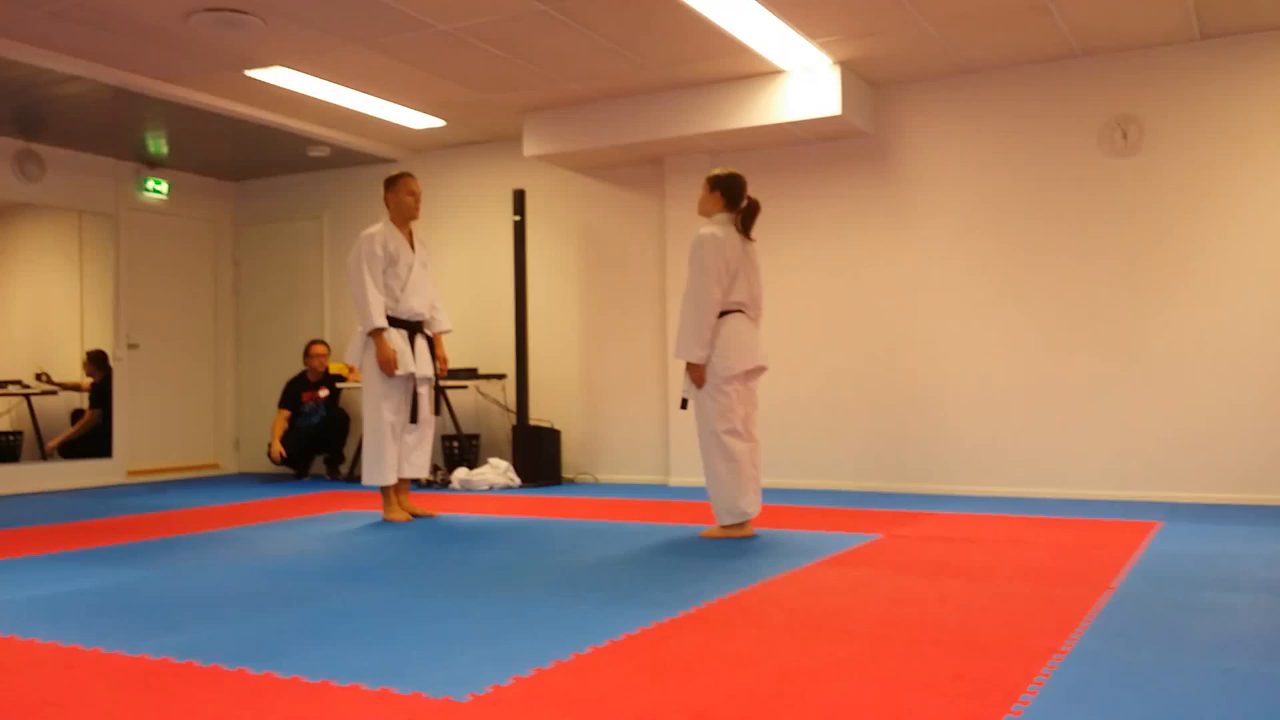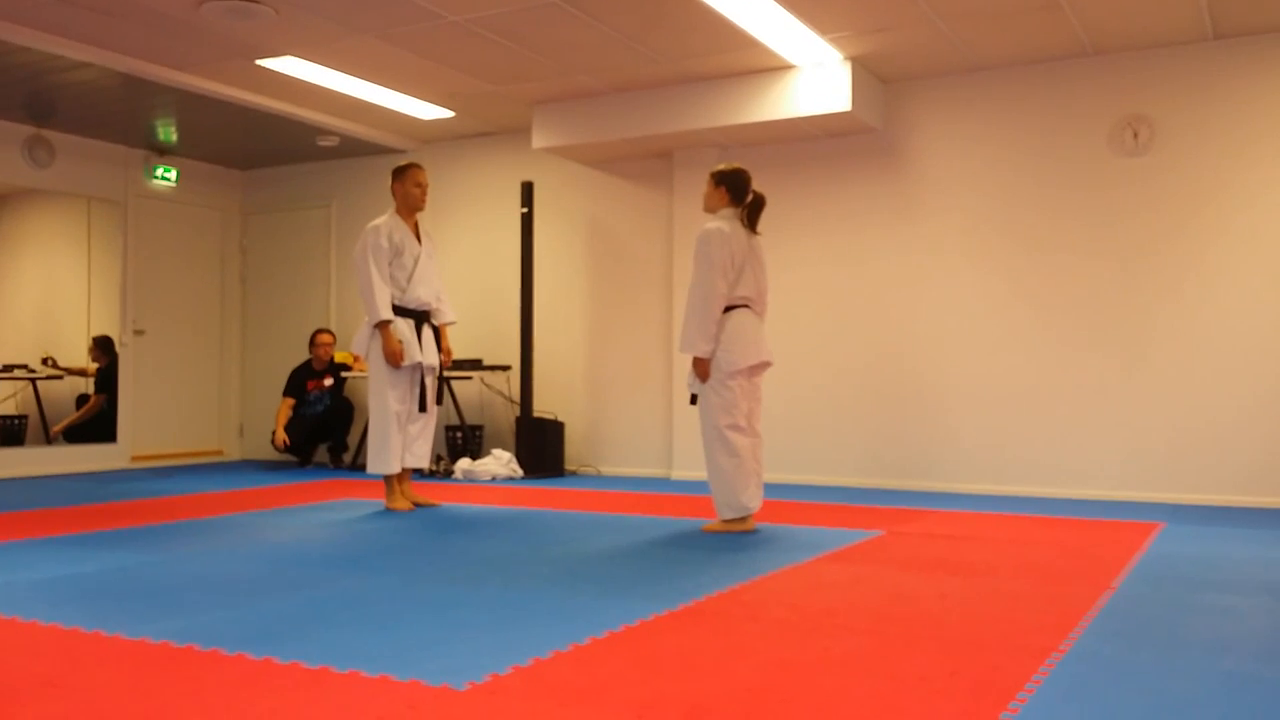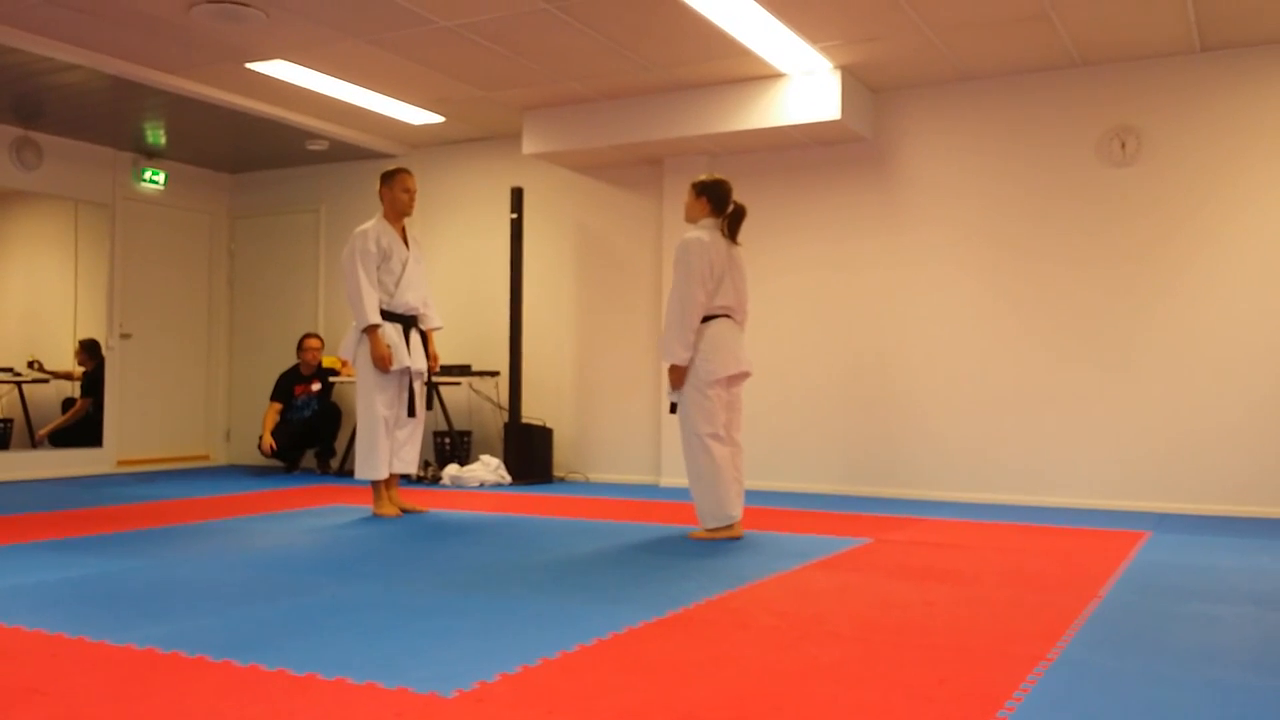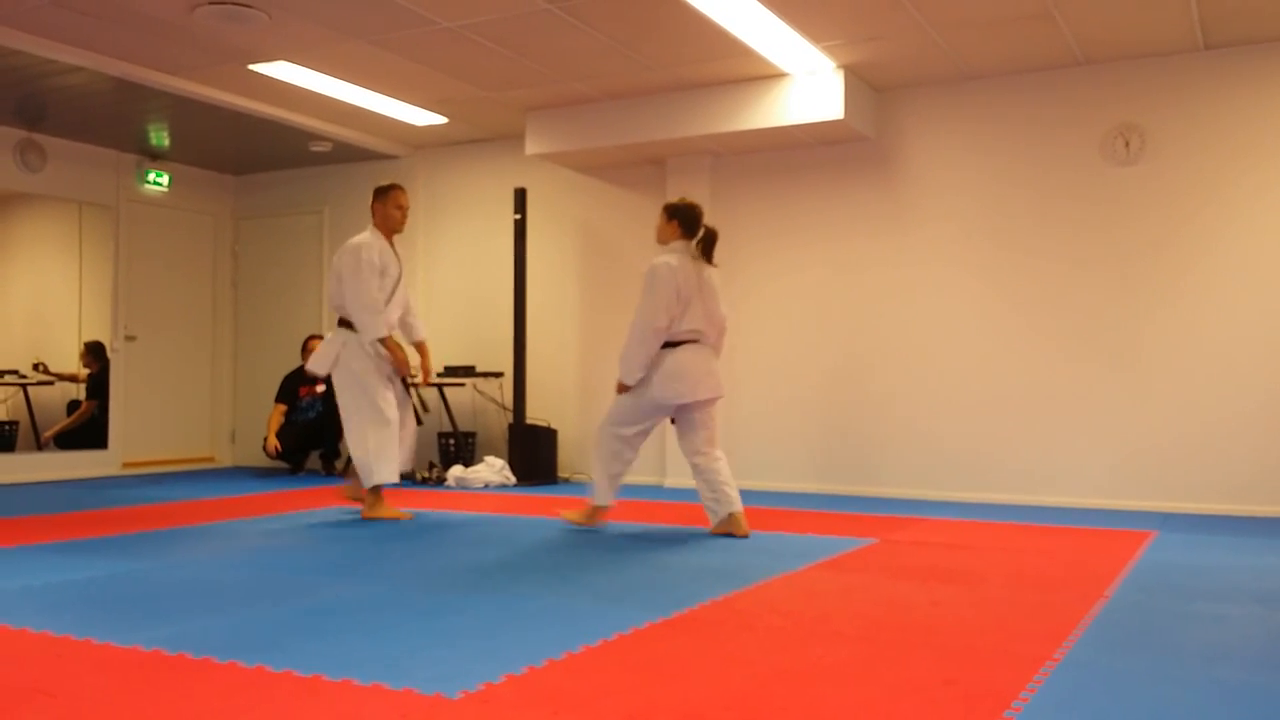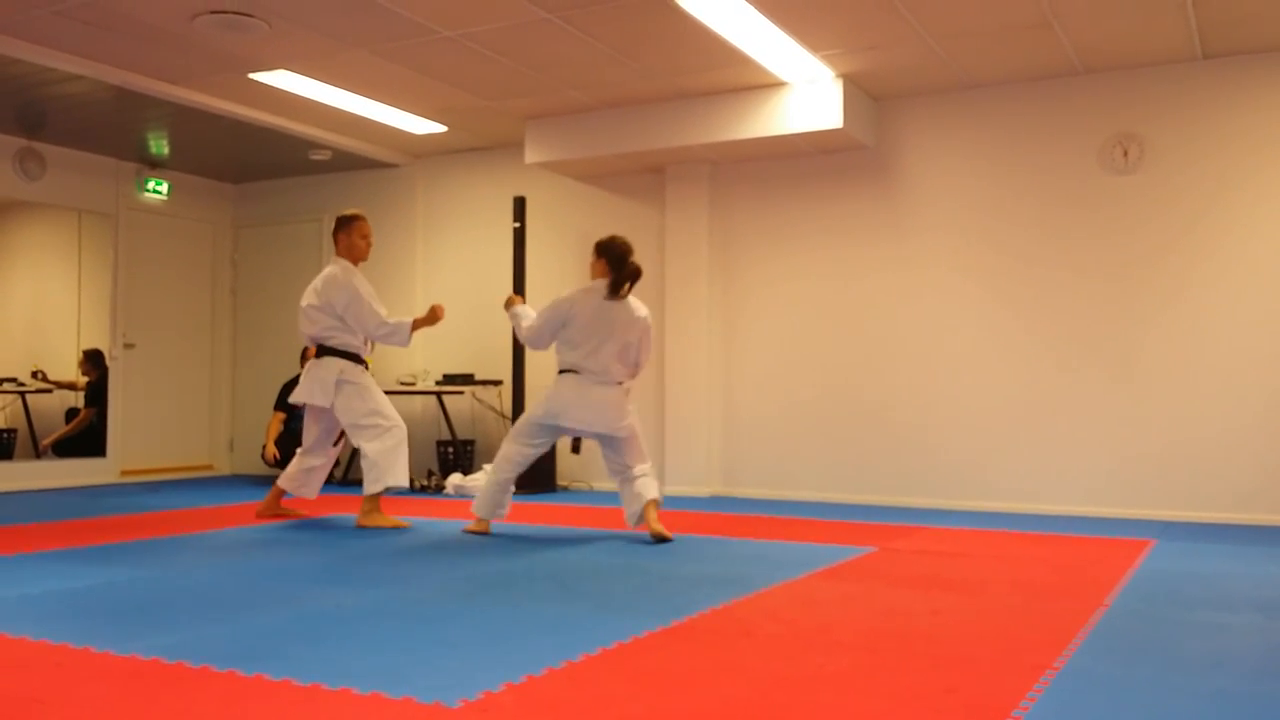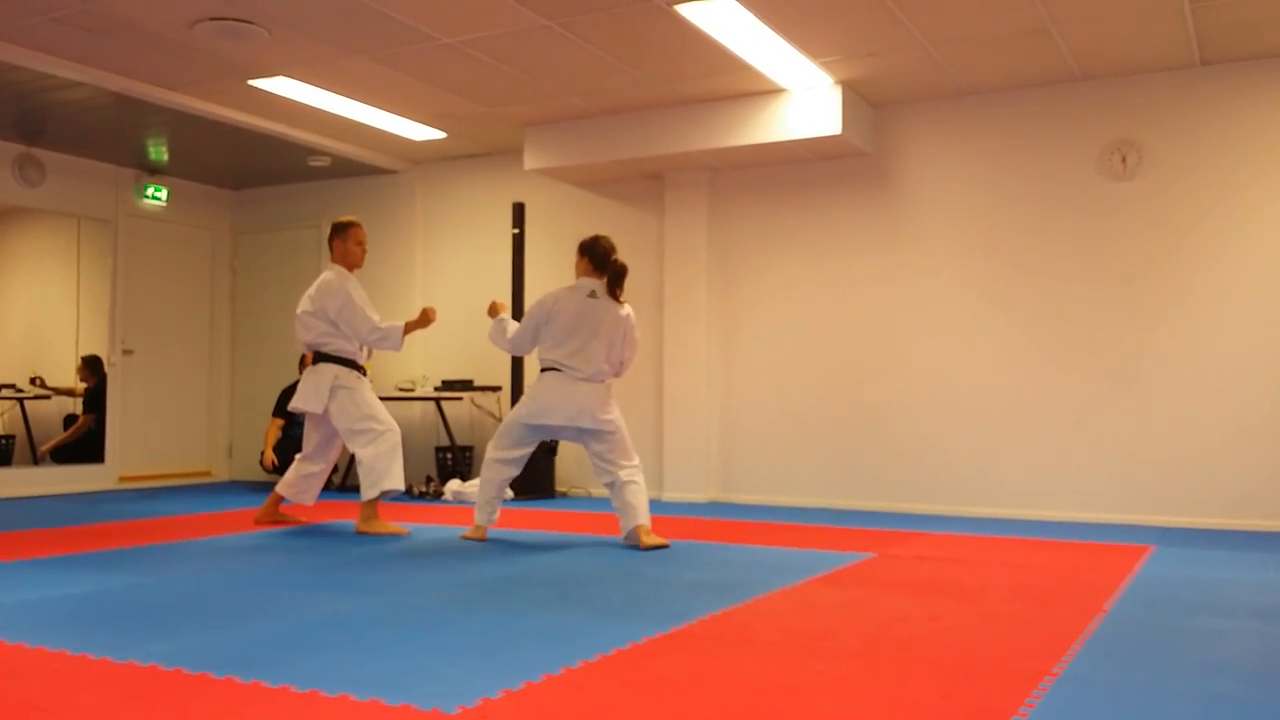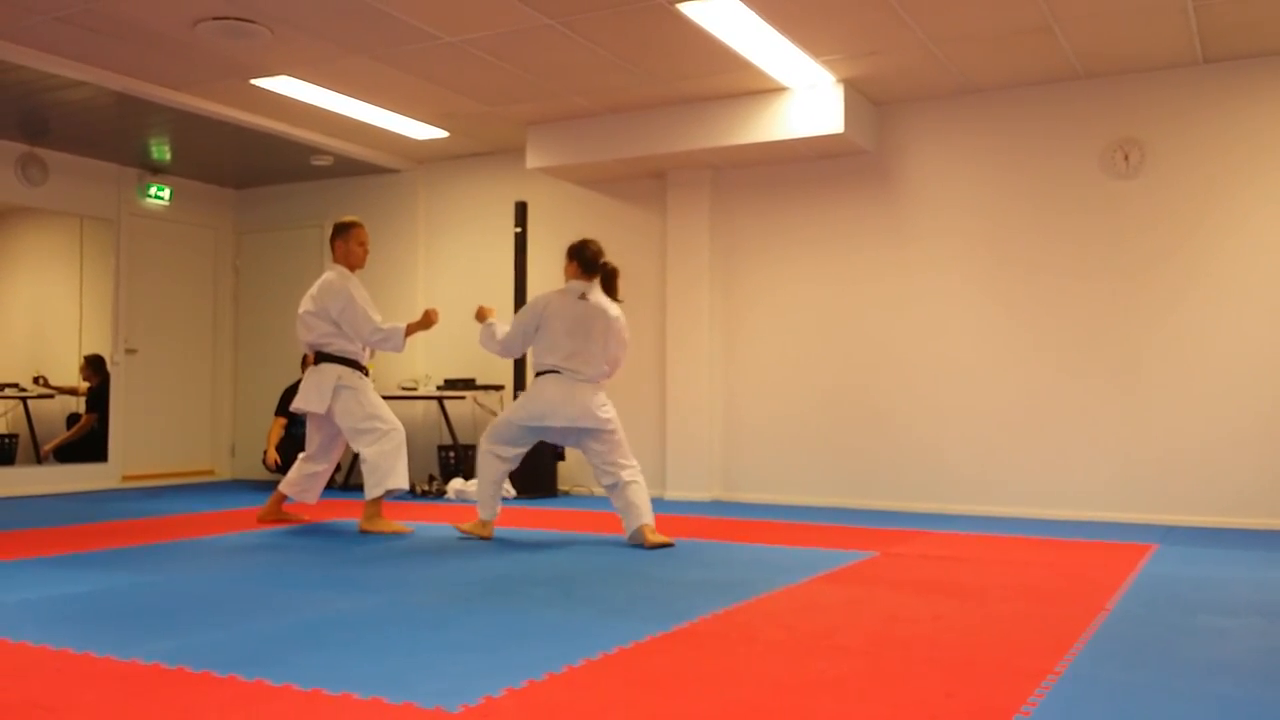
dt=0.4s
person 1, frame 1
left shoulder: (708, 238)
right shoulder: (743, 241)
left elbow: (702, 299)
left wrist: (695, 354)
left hip: (719, 344)
right hip: (742, 342)
left knee: (721, 432)
right knee: (740, 432)
left ankle: (735, 518)
right ankle: (743, 514)
person 1, frame 2
left shoulder: (714, 233)
right shoulder: (749, 236)
left elbow: (708, 294)
left wrist: (700, 349)
left hip: (724, 339)
right hip: (748, 337)
left knee: (724, 428)
right knee: (744, 428)
left ankle: (737, 512)
right ankle: (745, 509)
person 1, frame 3
left shoulder: (694, 242)
right shoulder: (729, 246)
left elbow: (687, 303)
left wrist: (676, 356)
left hip: (703, 345)
right hip: (728, 345)
left knee: (704, 436)
right knee: (725, 437)
left ankle: (723, 519)
right ankle: (729, 518)
person 1, frame 4
left shoulder: (664, 267)
right shoulder: (703, 270)
left elbow: (650, 325)
right elbow: (717, 323)
left wrist: (629, 374)
left hip: (669, 366)
right hip: (702, 367)
left knee: (615, 434)
right knee: (703, 449)
left ankle: (597, 507)
right ankle: (731, 517)
person 1, frame 5
left shoulder: (572, 302)
right shoulder: (639, 313)
left elbow: (535, 337)
right elbow: (637, 364)
left wrist: (518, 310)
left hip: (568, 395)
right hip: (611, 401)
left knee: (514, 452)
right knee: (635, 468)
left ankle: (483, 517)
right ankle: (648, 515)
person 1, frame 6
left shoulder: (554, 300)
right shoulder: (622, 312)
left elbow: (518, 343)
right elbow: (621, 364)
left wrist: (501, 317)
left hip: (549, 393)
right hip: (594, 399)
left knee: (501, 454)
right knee: (623, 467)
left ankle: (481, 525)
right ankle: (641, 530)
person 1, frame 7
left shoulder: (545, 304)
right shoulder: (612, 313)
left elbow: (508, 346)
right elbow: (613, 363)
left wrist: (489, 321)
left hip: (545, 396)
right hip: (590, 399)
left knee: (495, 446)
right knee: (622, 467)
left ankle: (484, 521)
right ankle: (645, 528)
person 2, frame 1
left shoulder: (419, 246)
right shoulder: (373, 240)
right elbow: (368, 295)
left wrist: (438, 344)
right wrist: (382, 342)
left hip: (417, 341)
right hip: (388, 339)
left knee: (419, 420)
right knee: (385, 419)
left ankle: (403, 496)
right ankle: (389, 502)
person 2, frame 2
left shoulder: (425, 239)
right shoulder: (379, 232)
right elbow: (374, 287)
left wrist: (442, 335)
right wrist: (388, 335)
left hip: (422, 331)
right hip: (394, 329)
left knee: (421, 410)
right knee: (390, 408)
left ankle: (405, 485)
right ankle: (392, 490)
person 2, frame 3
left shoulder: (412, 243)
right shoulder: (367, 237)
right elbow: (362, 292)
left wrist: (429, 342)
right wrist: (376, 339)
left hip: (410, 336)
right hip: (382, 335)
left knee: (410, 415)
right knee: (379, 414)
left ankle: (393, 492)
right ankle: (379, 496)
person 2, frame 4
left shoulder: (391, 253)
right shoulder: (362, 249)
left elbow: (400, 307)
right elbow: (365, 307)
left wrist: (422, 349)
right wrist: (393, 348)
left hip: (374, 351)
right hip: (356, 348)
left knee: (402, 422)
right knee: (379, 419)
left ankle: (358, 482)
right ankle: (374, 502)
person 2, frame 5
left shoulder: (328, 279)
right shoulder: (345, 279)
right elbow: (377, 326)
right wrist: (424, 321)
left hip: (328, 371)
right hip: (341, 372)
left knee: (318, 445)
right knee: (387, 429)
left ankle: (271, 503)
right ankle: (370, 511)
person 2, frame 6
left shoulder: (327, 284)
right shoulder: (339, 285)
right elbow: (369, 331)
right wrist: (415, 324)
left hip: (328, 376)
right hip: (338, 377)
left knee: (318, 451)
right knee: (381, 434)
left ankle: (270, 509)
right ankle: (369, 517)
person 2, frame 7
left shoulder: (326, 284)
right shoulder: (342, 285)
right elbow: (371, 332)
right wrist: (418, 326)
left hip: (327, 375)
right hip: (339, 377)
left knee: (318, 451)
right knee: (386, 434)
left ankle: (275, 506)
right ankle: (372, 516)
